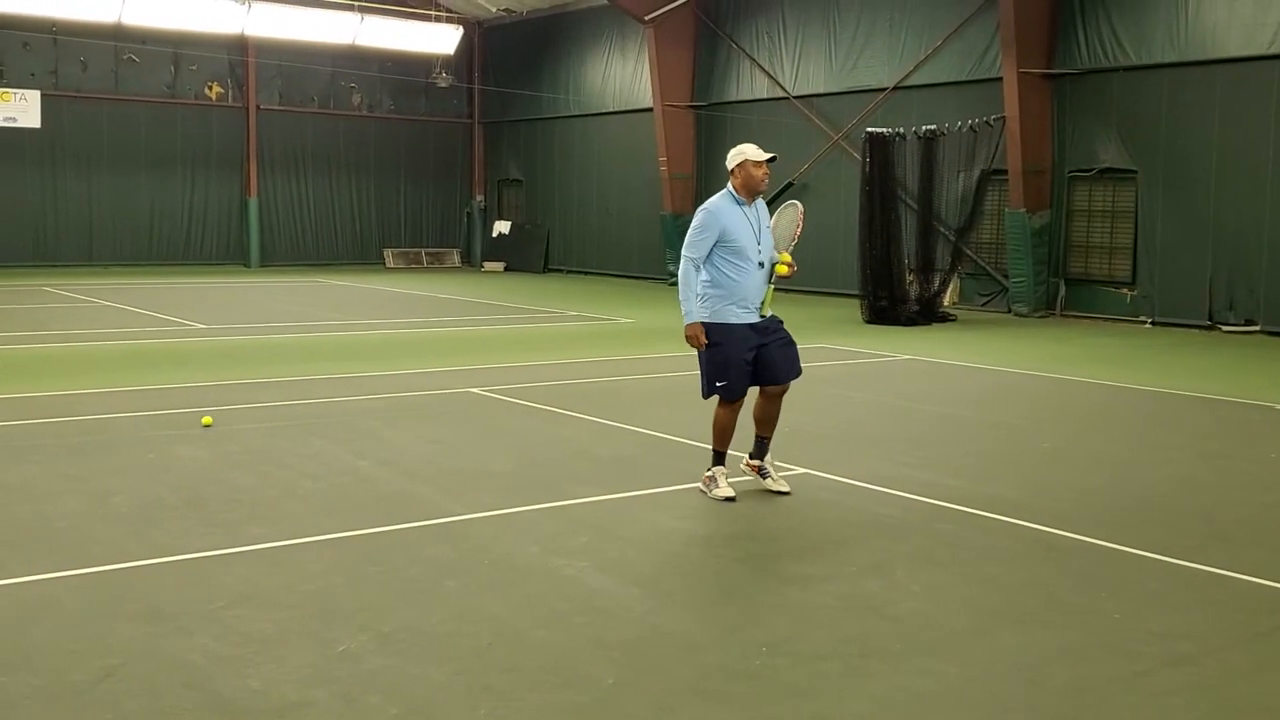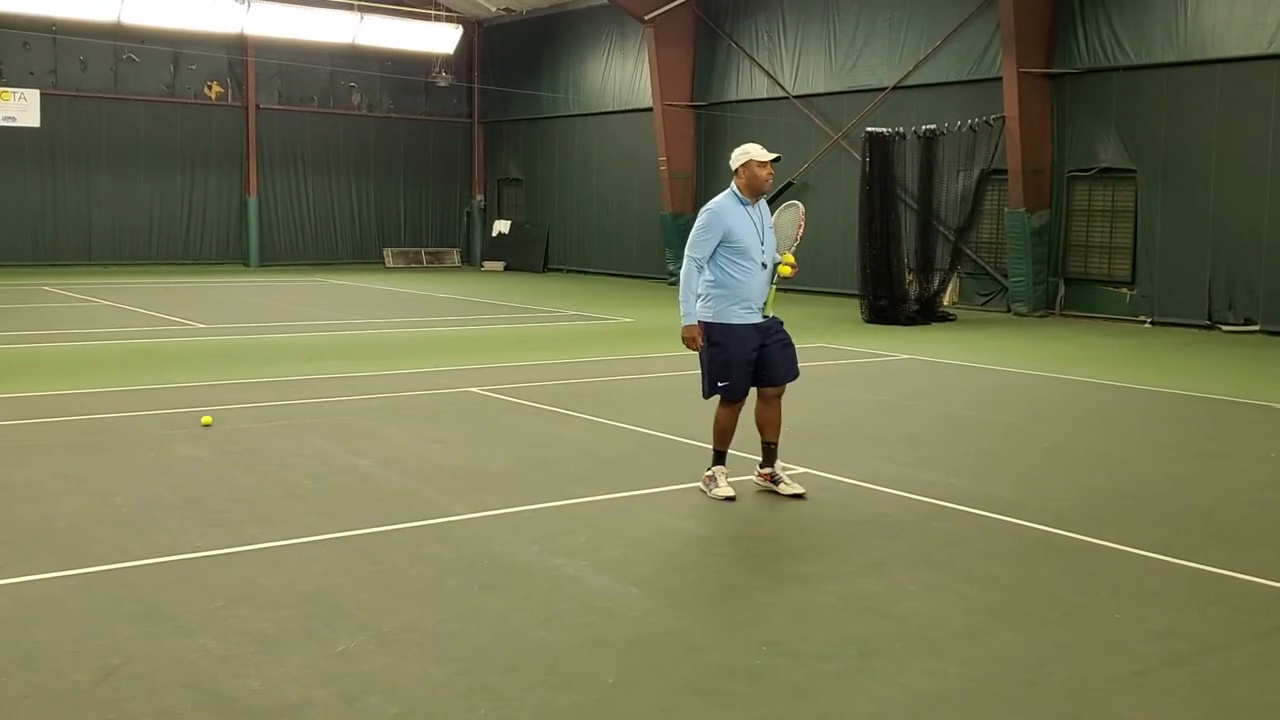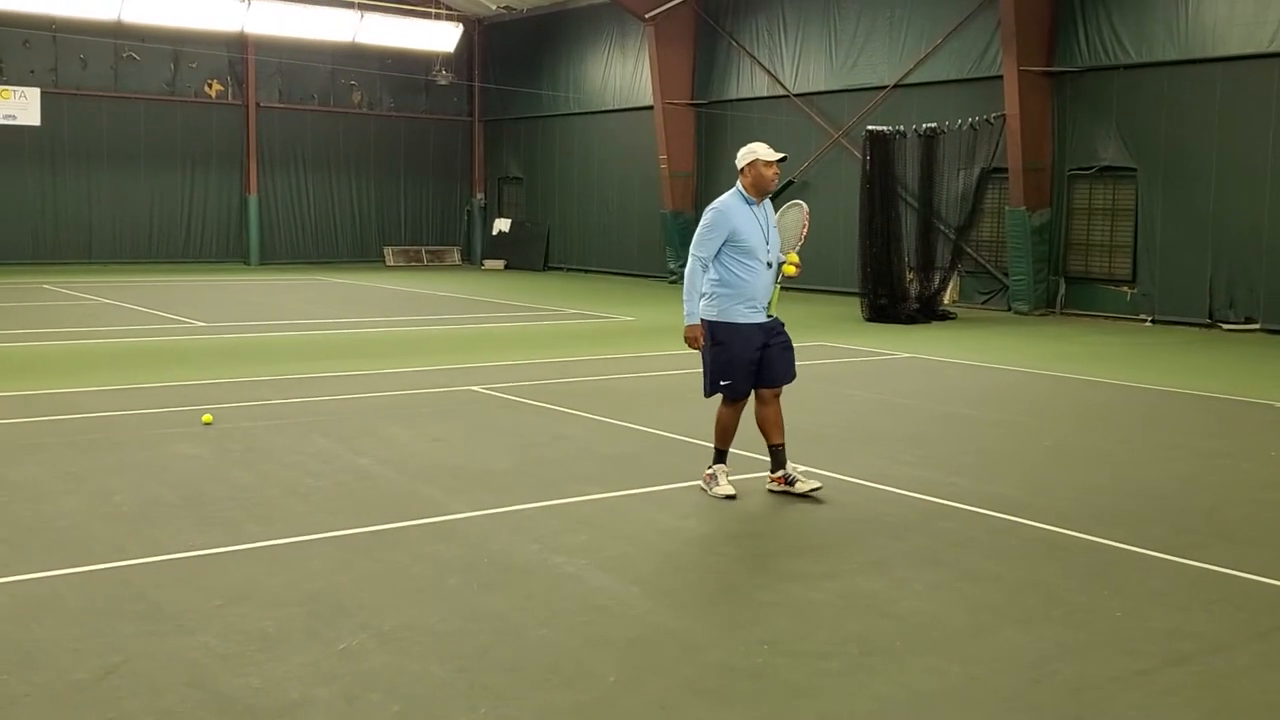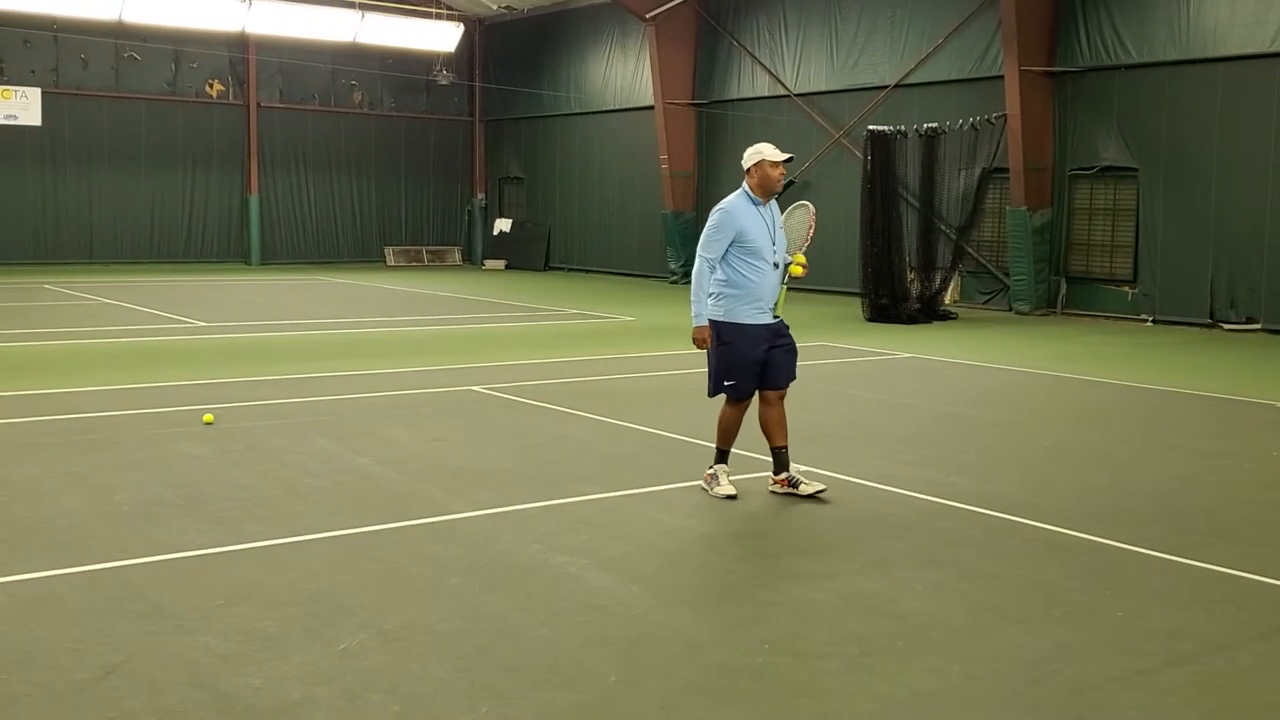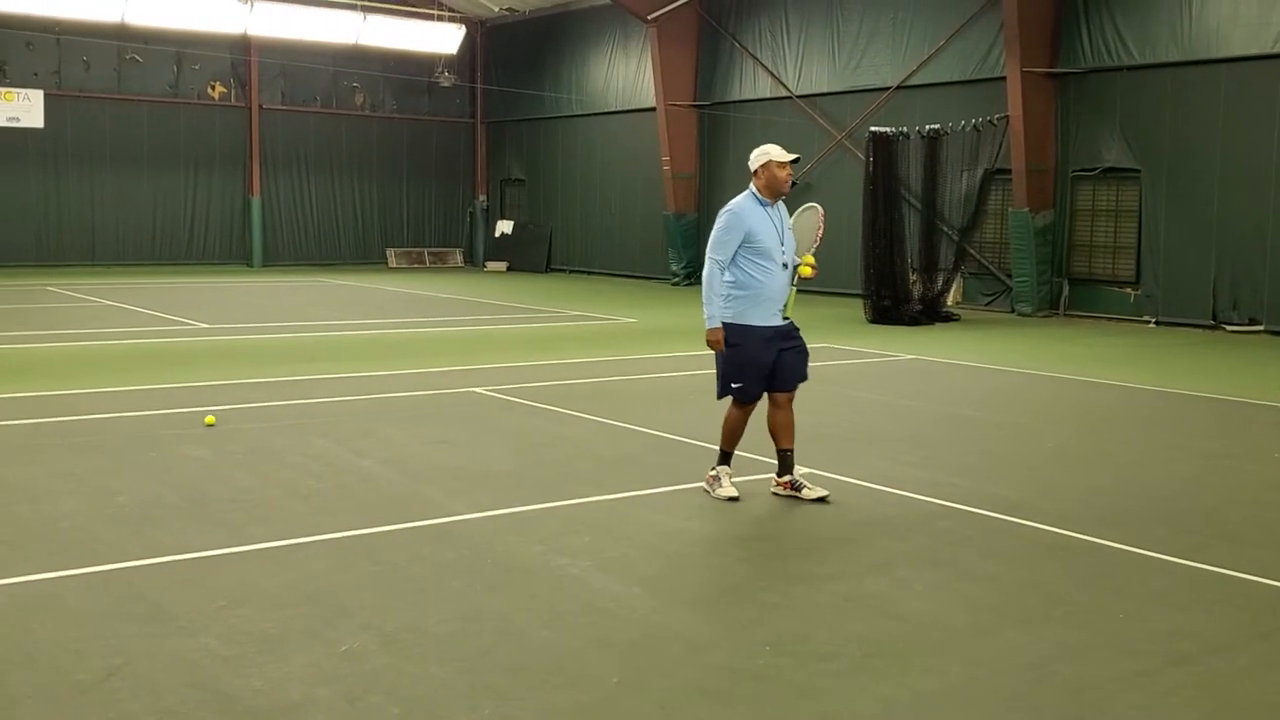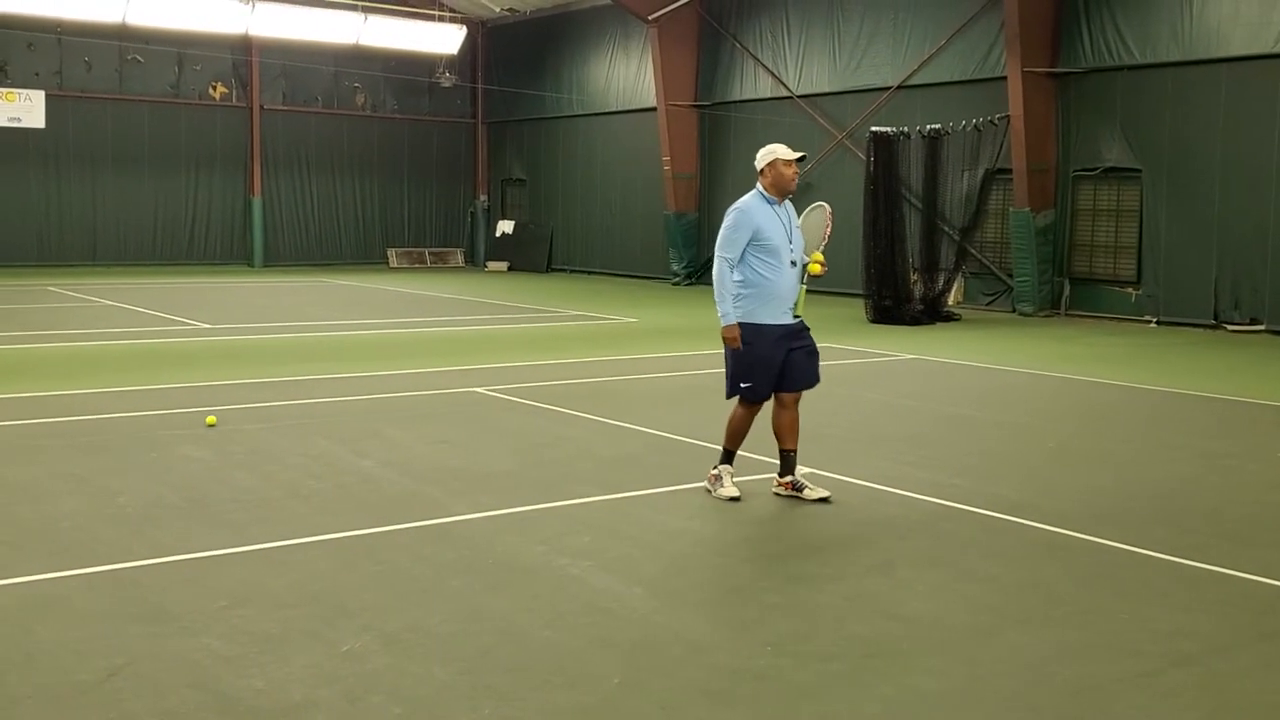
dt=0.1s
person 1, frame 1
left shoulder: (761, 208)
right shoulder: (713, 212)
right elbow: (688, 264)
left wrist: (779, 263)
right wrist: (691, 318)
left hip: (761, 318)
right hip: (724, 323)
left knee: (776, 387)
right knee: (731, 398)
left ankle: (758, 459)
right ankle: (715, 471)
person 1, frame 2
left shoulder: (762, 208)
right shoulder: (717, 211)
right elbow: (691, 264)
left wrist: (781, 263)
right wrist: (689, 319)
left hip: (762, 319)
right hip: (726, 323)
left knee: (773, 390)
right knee: (733, 398)
left ankle: (768, 469)
right ankle: (715, 471)
person 1, frame 3
left shoulder: (766, 207)
right shoulder: (722, 211)
right elbow: (696, 264)
left wrist: (784, 263)
right wrist: (692, 318)
left hip: (765, 320)
right hip: (729, 322)
left knee: (770, 393)
right knee: (735, 398)
left ankle: (779, 472)
right ankle: (716, 470)
person 1, frame 4
left shoulder: (772, 207)
right shoulder: (729, 211)
right elbow: (703, 264)
left wrist: (791, 263)
right wrist: (700, 320)
left hip: (770, 321)
right hip: (735, 323)
left knee: (774, 395)
right knee: (739, 398)
left ankle: (782, 474)
right ankle: (717, 469)
person 1, frame 5
left shoulder: (780, 210)
right shoulder: (737, 212)
right elbow: (713, 266)
left wrist: (801, 265)
right wrist: (713, 322)
left hip: (779, 324)
right hip: (744, 326)
left knee: (783, 397)
right knee: (745, 401)
left ankle: (785, 477)
right ankle: (720, 471)
person 1, frame 6
left shoulder: (788, 209)
right shoulder: (745, 211)
right elbow: (722, 265)
left wrist: (810, 263)
right wrist: (728, 319)
left hip: (789, 323)
right hip: (754, 325)
left knee: (790, 397)
right knee: (752, 401)
left ankle: (787, 477)
right ankle: (722, 470)
